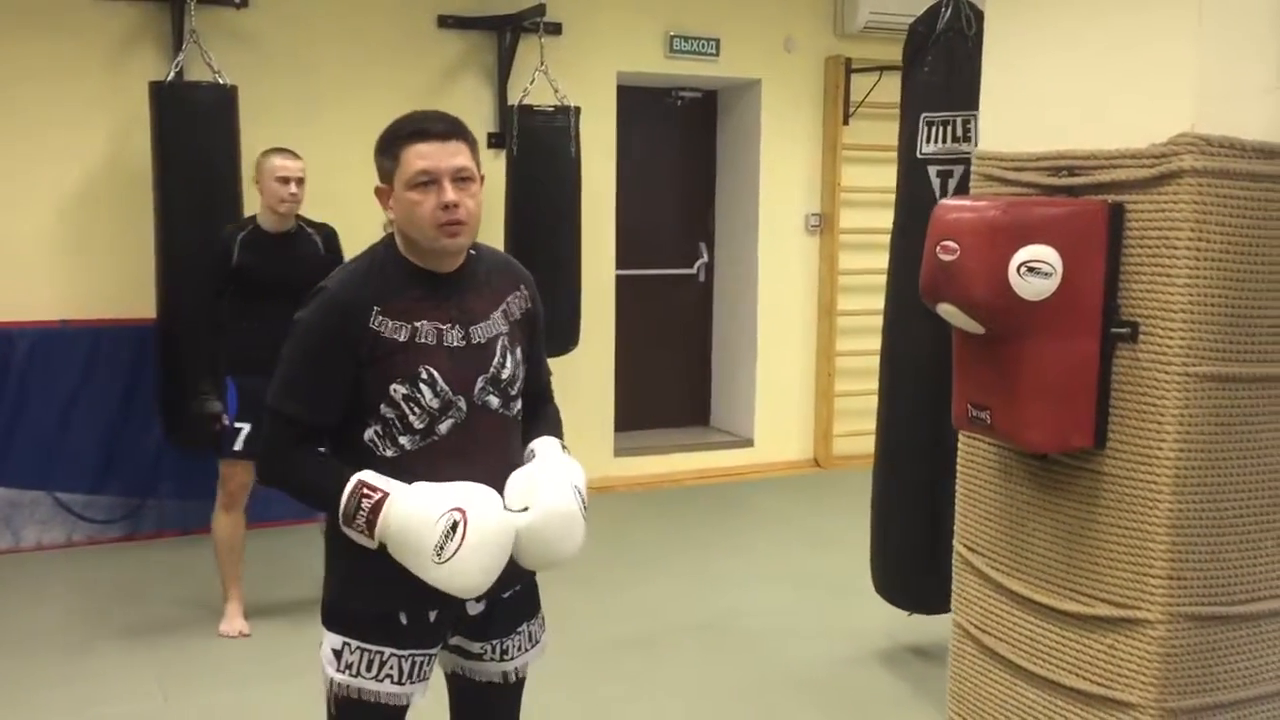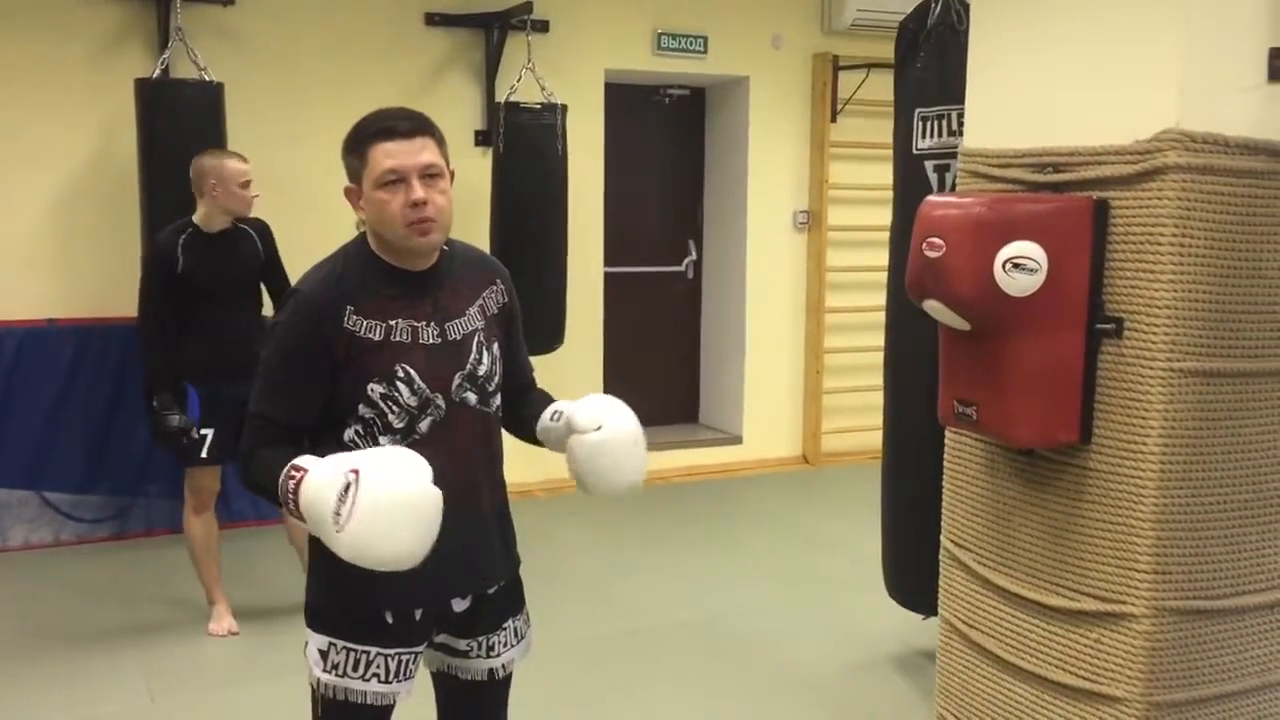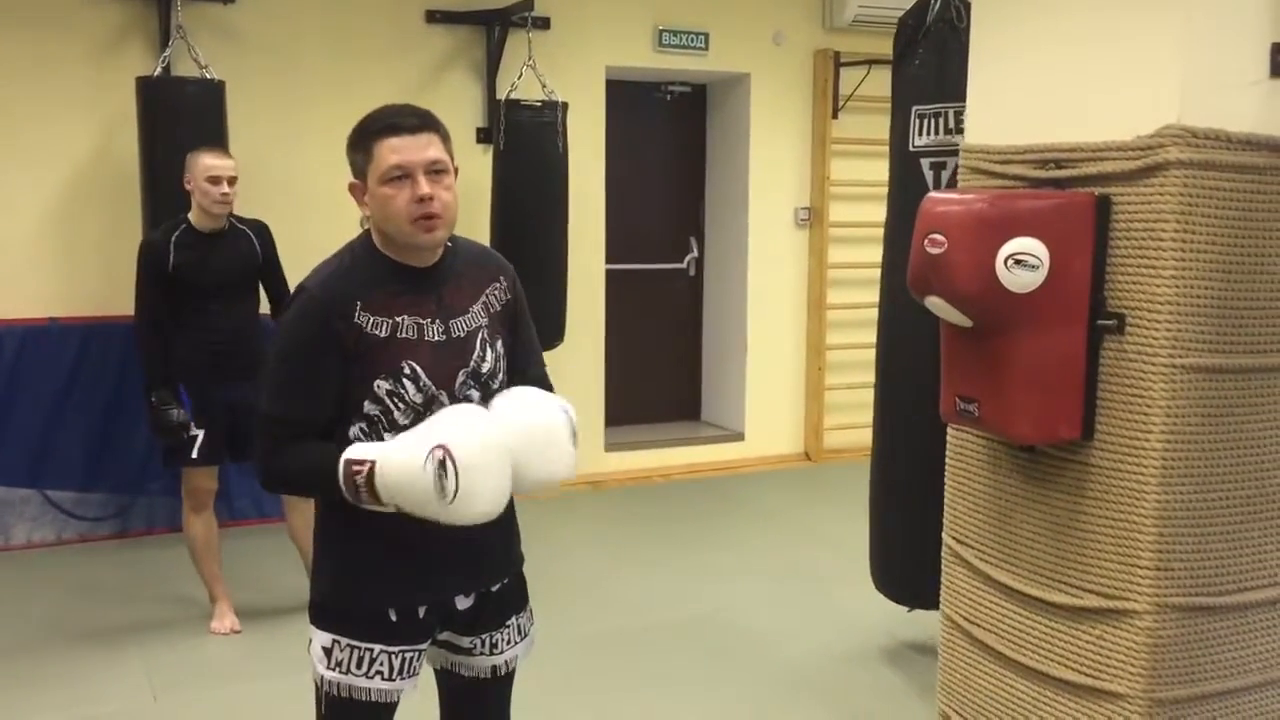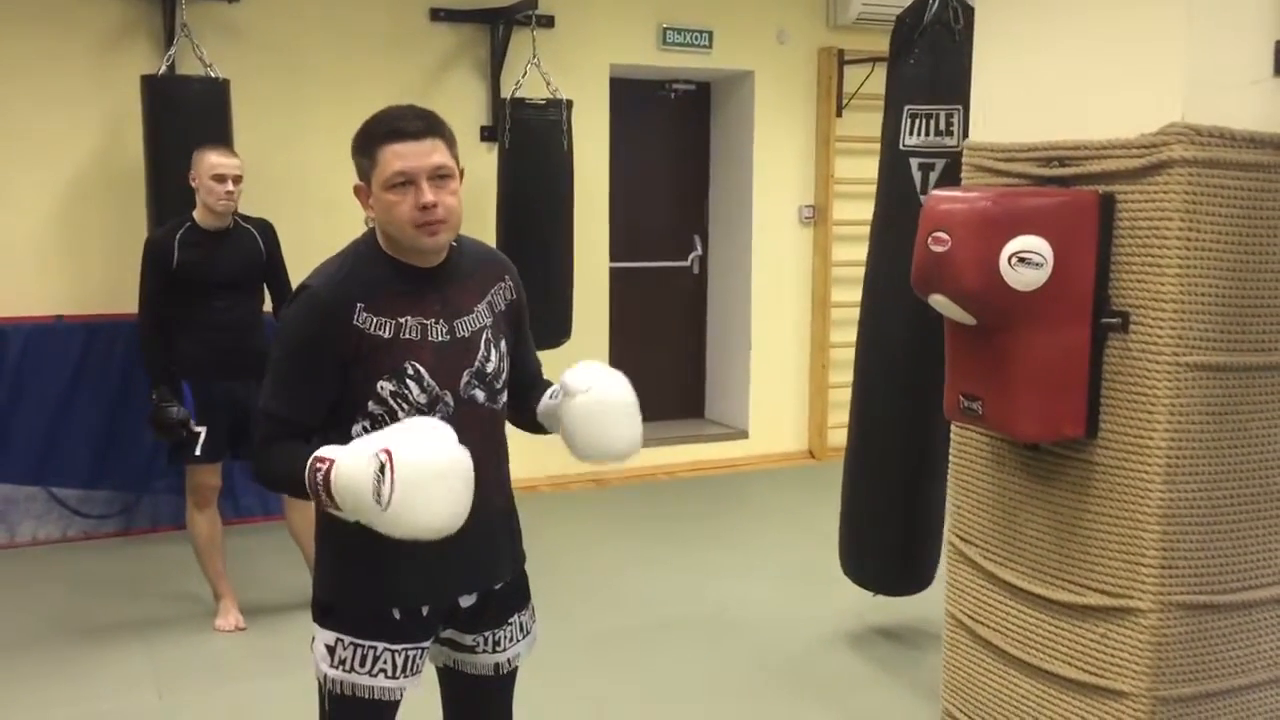
dt=0.5s
person 1, frame 1
left shoulder: (511, 283)
right shoulder: (348, 303)
right elbow: (283, 455)
left wrist: (549, 460)
right wrist: (384, 508)
left hip: (498, 571)
right hip: (380, 586)
person 1, frame 2
left shoulder: (487, 278)
right shoulder: (322, 303)
right elbow: (263, 452)
left wrist: (566, 423)
right wrist: (313, 488)
left hip: (483, 567)
right hip: (366, 585)
person 1, frame 3
left shoulder: (491, 274)
right shoulder: (328, 299)
left elbow: (532, 385)
right elbow: (278, 456)
right wrist: (385, 472)
left hip: (486, 565)
right hip: (368, 583)
person 1, frame 4
left shoulder: (494, 274)
right shoulder: (331, 299)
right elbow: (275, 451)
left wrist: (568, 404)
right wrist: (344, 478)
left hip: (490, 565)
right hip: (372, 582)
person 2, frame 1
left shoulder: (322, 239)
right shoulder: (232, 243)
right elbow: (213, 317)
right wrist: (207, 383)
right hip: (247, 381)
right knee: (232, 490)
right ankle: (233, 602)
person 2, frame 2
left shoulder: (257, 234)
right shoulder: (169, 247)
left elbow: (284, 299)
right elbow: (153, 327)
right wrist: (161, 396)
left hip: (261, 378)
right hip: (201, 386)
right knee: (201, 493)
right ankle: (218, 604)
person 2, frame 3
left shoulder: (255, 234)
right shoulder: (161, 246)
left elbow: (281, 302)
right elbow: (149, 326)
right wrist: (159, 394)
left hip: (256, 378)
right hip: (195, 386)
right knee: (198, 492)
right ankle: (220, 602)
person 2, frame 4
left shoulder: (259, 234)
right shoulder: (166, 244)
left elbow: (284, 302)
right elbow: (151, 323)
right wrist: (161, 391)
left hip: (259, 376)
right hip: (198, 382)
right knee: (202, 489)
right ankle: (225, 599)
